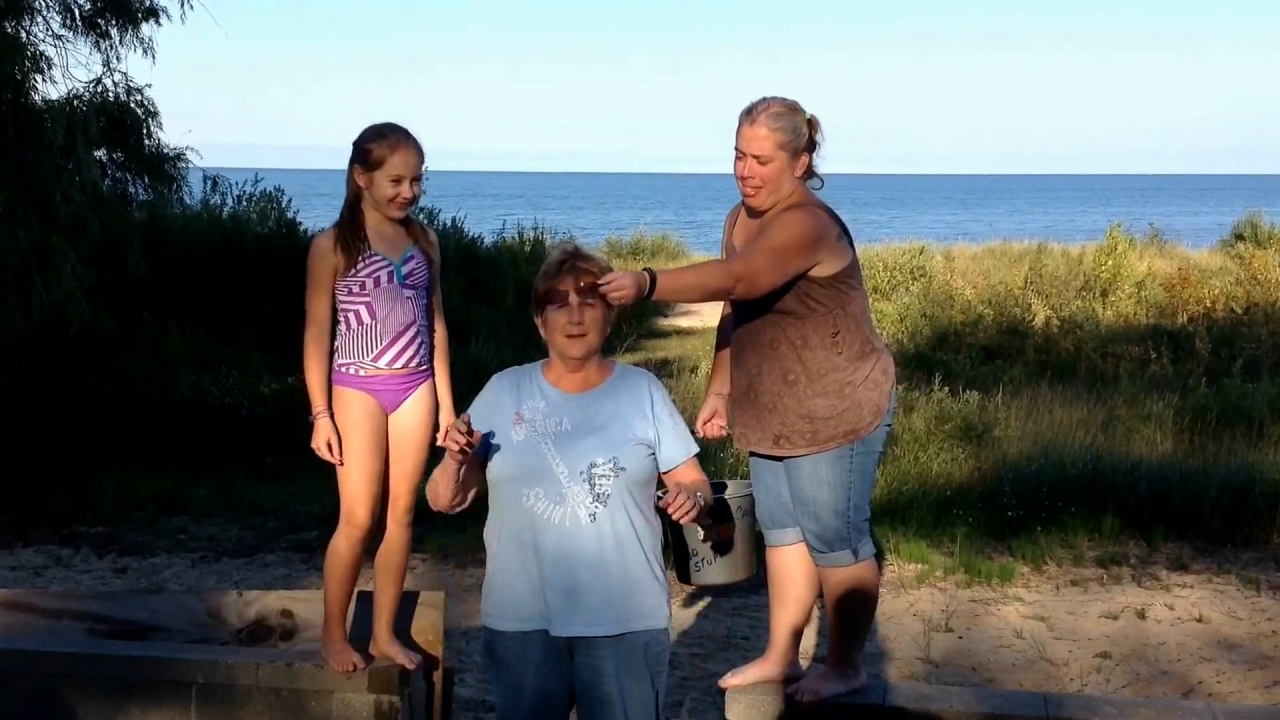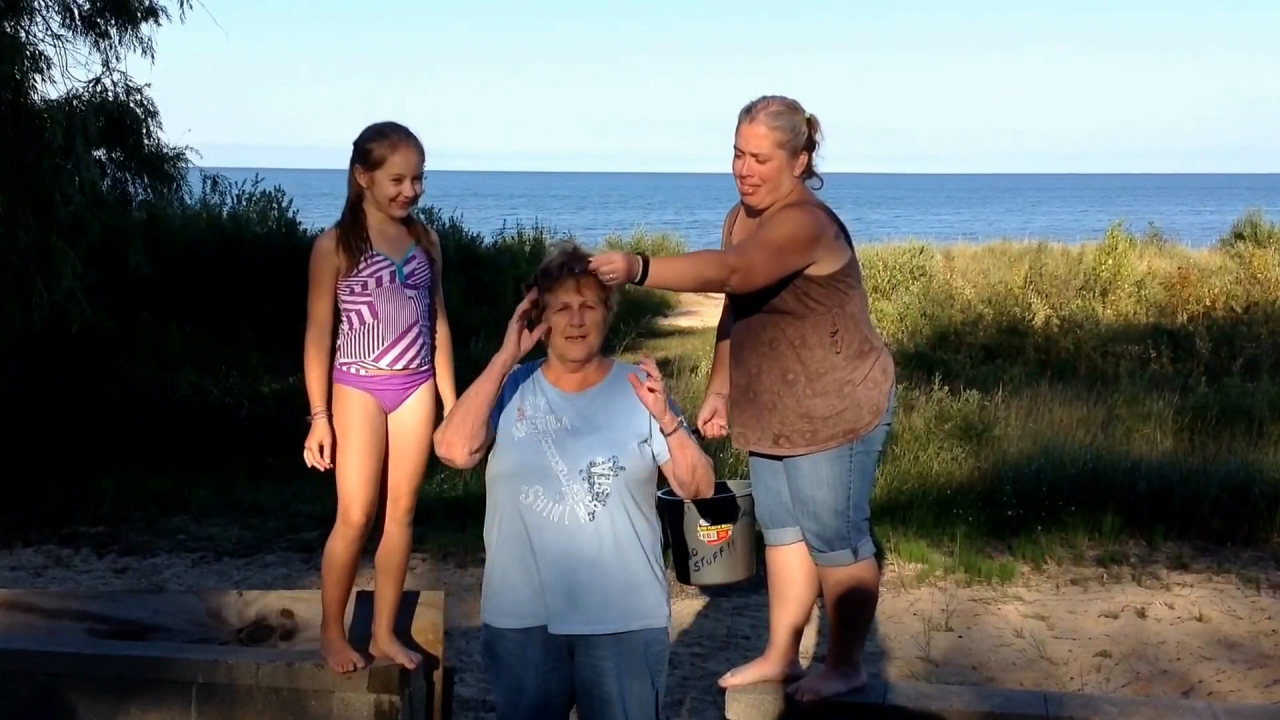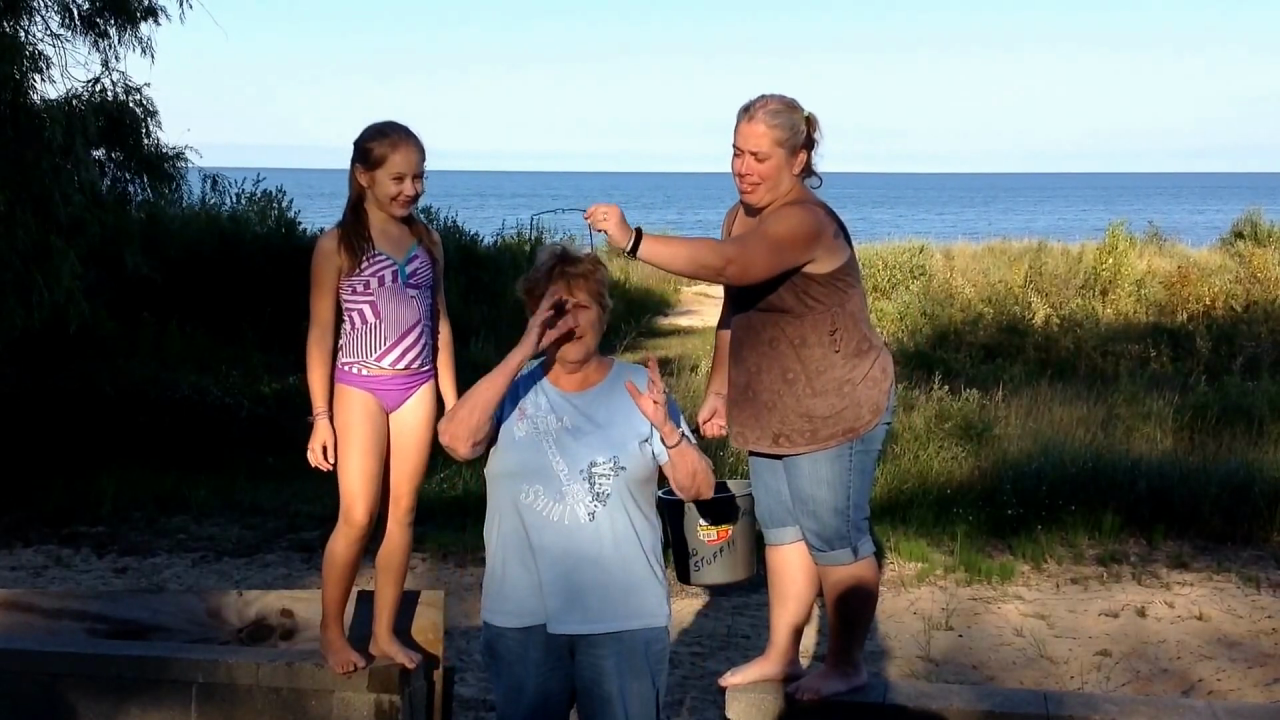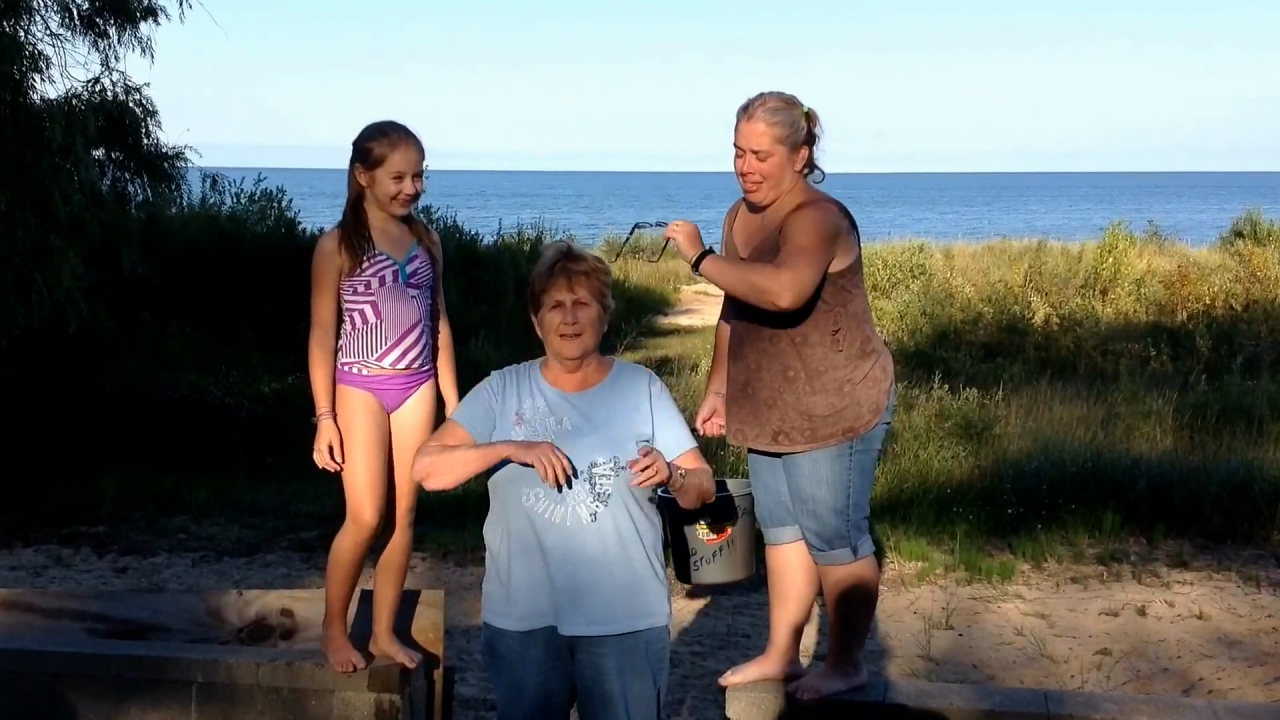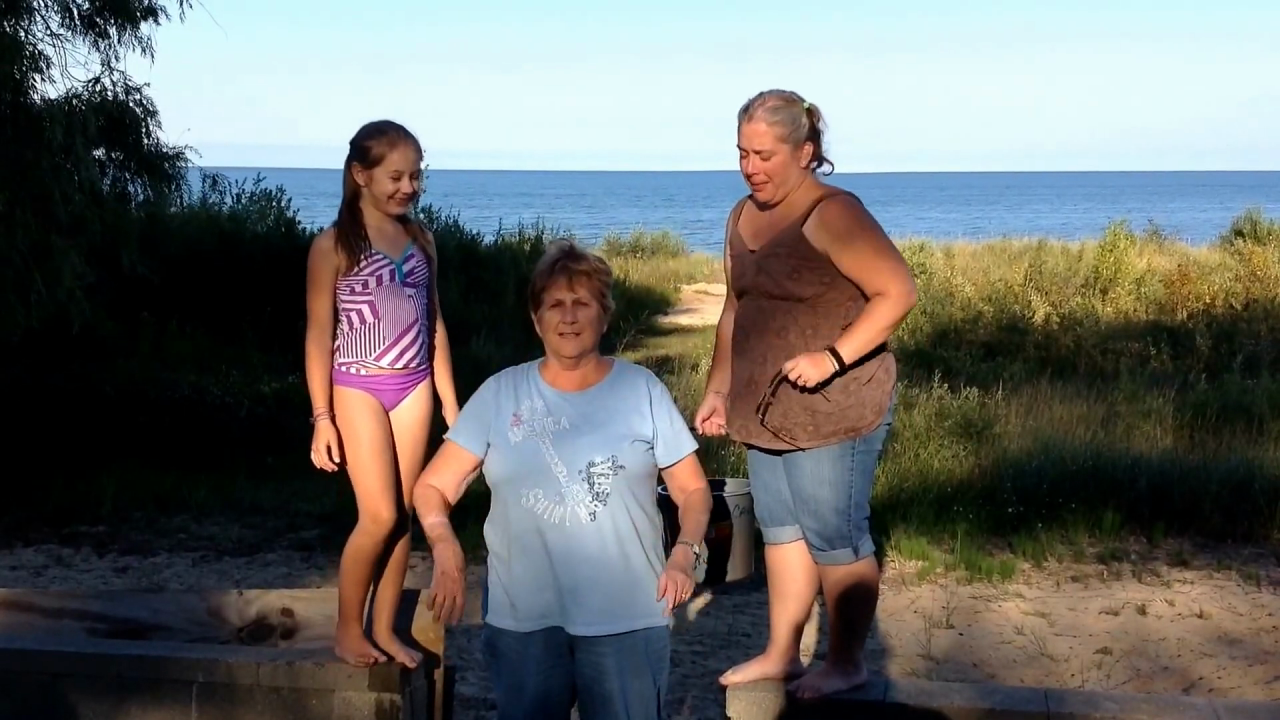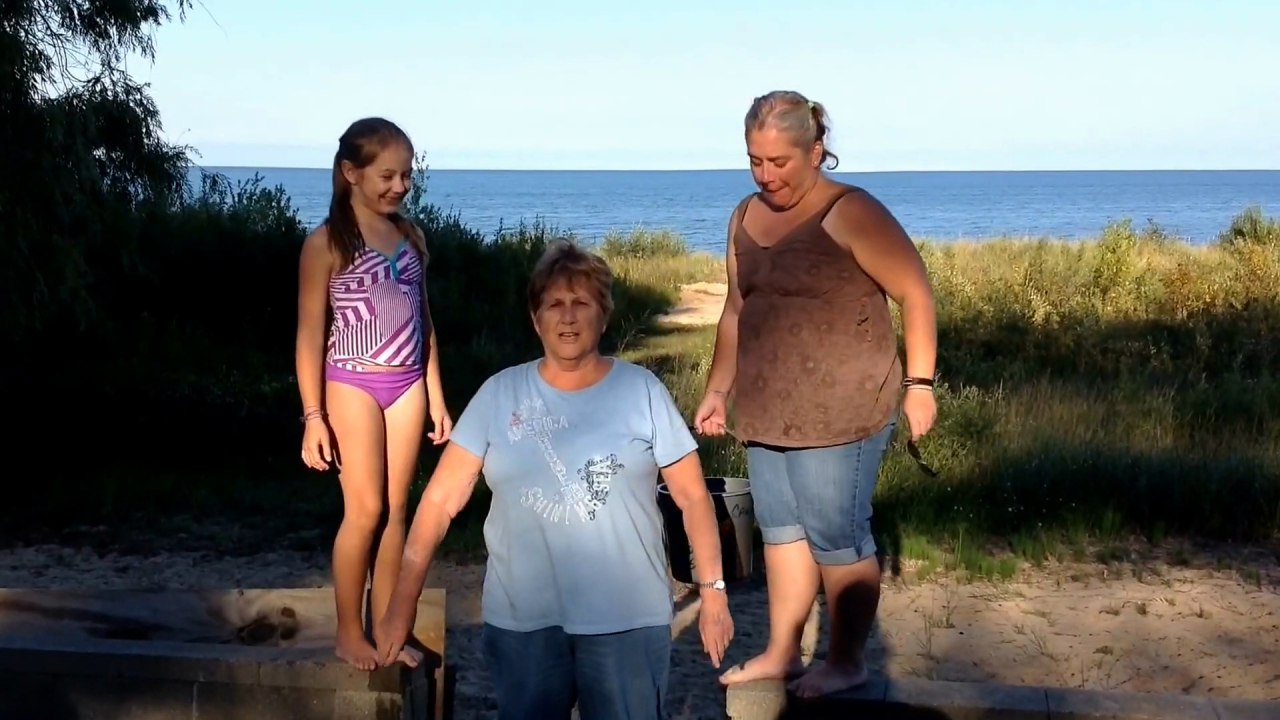
dt=0.3s
person 1, frame 1
left shoulder: (808, 224)
right shoulder: (740, 218)
left elbow: (734, 279)
left wrist: (645, 284)
right wrist: (719, 390)
left hip: (835, 410)
right hip: (774, 411)
left knee: (834, 539)
right knee: (783, 531)
left ankle: (846, 665)
right ankle: (780, 655)
person 1, frame 2
left shoulder: (805, 223)
right shoulder: (740, 217)
left elbow: (729, 271)
left wrist: (637, 268)
right wrist: (720, 390)
left hip: (834, 410)
right hip: (773, 411)
left knee: (835, 539)
right knee: (782, 531)
left ankle: (845, 664)
right ankle: (780, 655)
person 1, frame 3
left shoulder: (805, 221)
right shoulder: (740, 216)
left elbow: (727, 263)
left wrist: (633, 240)
right wrist: (719, 390)
left hip: (834, 410)
right hip: (771, 410)
left knee: (835, 538)
right knee: (782, 530)
left ankle: (846, 664)
right ankle: (781, 655)
person 1, frame 4
left shoulder: (817, 218)
right shoulder: (740, 216)
left elbow: (782, 290)
left wrist: (700, 257)
right wrist: (719, 389)
left hip: (834, 410)
right hip: (768, 410)
left knee: (835, 538)
right knee: (781, 530)
left ankle: (846, 663)
right ankle: (780, 653)
person 1, frame 5
left shoulder: (835, 214)
right shoulder: (743, 217)
left elbow: (896, 292)
left wrist: (831, 355)
right wrist: (718, 389)
left hip: (836, 409)
right hip: (771, 410)
left knee: (836, 537)
right knee: (781, 529)
left ankle: (846, 662)
right ankle: (780, 654)
person 1, frame 6
left shoulder: (851, 212)
right shoulder: (746, 216)
left elbow: (914, 293)
left wrist: (919, 382)
right wrist: (717, 389)
left hip: (838, 410)
right hip: (768, 409)
left knee: (838, 538)
right knee: (780, 529)
left ankle: (847, 661)
right ankle: (781, 652)
person 2, frame 1
left shoulder: (423, 241)
right shoulder: (333, 245)
right elbow: (317, 332)
left wrist: (445, 400)
right wrist: (320, 413)
left hip: (414, 390)
right hip: (358, 390)
left knee: (402, 513)
right knee: (359, 516)
left ankle: (384, 634)
right ankle: (334, 633)
person 2, frame 2
left shoulder: (425, 241)
right shoulder: (336, 245)
right elbow: (319, 333)
left wrist: (451, 401)
right wrist: (319, 416)
left hip: (416, 389)
right hip: (360, 389)
left knee: (401, 513)
right knee: (355, 516)
left ankle: (384, 633)
right ankle: (332, 631)
person 2, frame 3
left shoulder: (427, 240)
right shoulder: (338, 244)
right elbow: (321, 333)
left wrist: (452, 400)
right wrist: (321, 416)
left hip: (417, 389)
right hip: (361, 389)
left knee: (402, 513)
right knee: (356, 516)
left ankle: (384, 633)
right ankle: (331, 630)
person 2, frame 4
left shoulder: (426, 240)
right shoulder: (338, 245)
right elbow: (322, 334)
left wrist: (453, 401)
right wrist: (324, 417)
left hip: (416, 389)
right hip: (360, 389)
left knee: (404, 513)
right knee: (366, 516)
left ankle: (384, 631)
right ankle: (334, 628)
person 2, frame 5
left shoulder: (420, 239)
right shoulder: (334, 244)
right elbow: (318, 335)
left wrist: (450, 401)
right wrist: (321, 418)
left hip: (413, 388)
right hip: (358, 388)
left knee: (405, 513)
right knee: (380, 515)
left ankle: (385, 629)
right ankle: (348, 627)
person 2, frame 6
left shoulder: (410, 236)
right shoulder: (327, 242)
right elbow: (310, 333)
left wrist: (436, 397)
right wrist: (313, 416)
left hip: (407, 385)
right hip: (354, 385)
left knee: (396, 509)
right knee: (365, 510)
right ankle: (348, 633)
person 3, frame 1
left shoulder: (643, 391)
right shoulder: (503, 392)
left elbow: (694, 485)
right elbow: (445, 498)
left wrist: (693, 498)
right wrist: (454, 458)
left hip: (625, 619)
right hip: (521, 619)
person 3, frame 2
left shoulder: (638, 387)
right shoulder: (510, 390)
left elbow: (698, 486)
right elbow: (453, 449)
left wrist: (666, 418)
right wrist: (505, 356)
left hip: (624, 617)
right hip: (521, 616)
person 3, frame 3
left shoulder: (638, 386)
right shoulder: (511, 389)
left elbow: (698, 487)
right elbow: (456, 440)
left wrist: (665, 427)
right wrist: (520, 352)
left hip: (624, 617)
right hip: (522, 616)
person 3, frame 4
left shoulder: (642, 388)
right shoulder: (500, 390)
left elbow: (702, 484)
right elbow: (428, 468)
left wrist: (671, 474)
right wrist: (511, 449)
left hip: (624, 617)
right hip: (522, 617)
person 3, frame 5
left shoulder: (642, 389)
right shoulder: (500, 393)
left elbow: (694, 489)
right elbow: (430, 488)
left wrist: (685, 549)
right wrist: (447, 552)
left hip: (626, 617)
right hip: (523, 617)
person 3, frame 6
left shoulder: (643, 390)
right shoulder: (499, 394)
left elbow: (693, 495)
right elbow: (441, 498)
left wrist: (713, 587)
right wrist: (405, 597)
left hip: (628, 617)
right hip: (522, 618)
